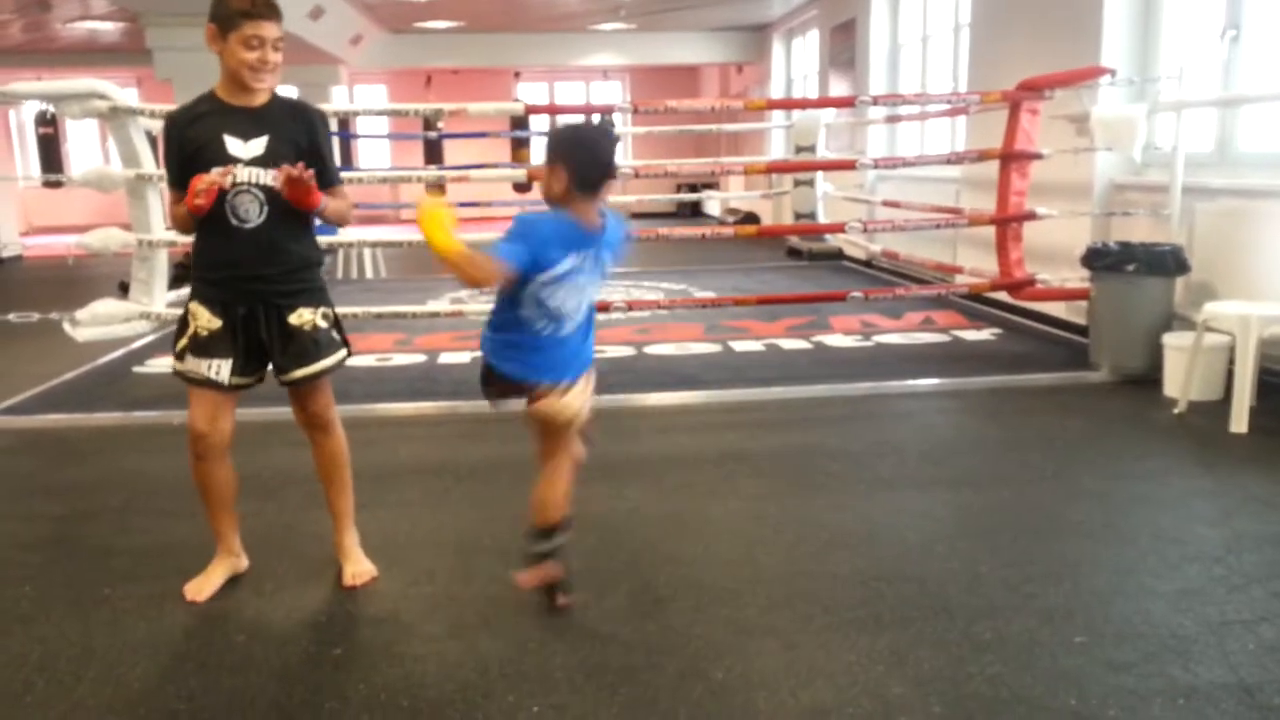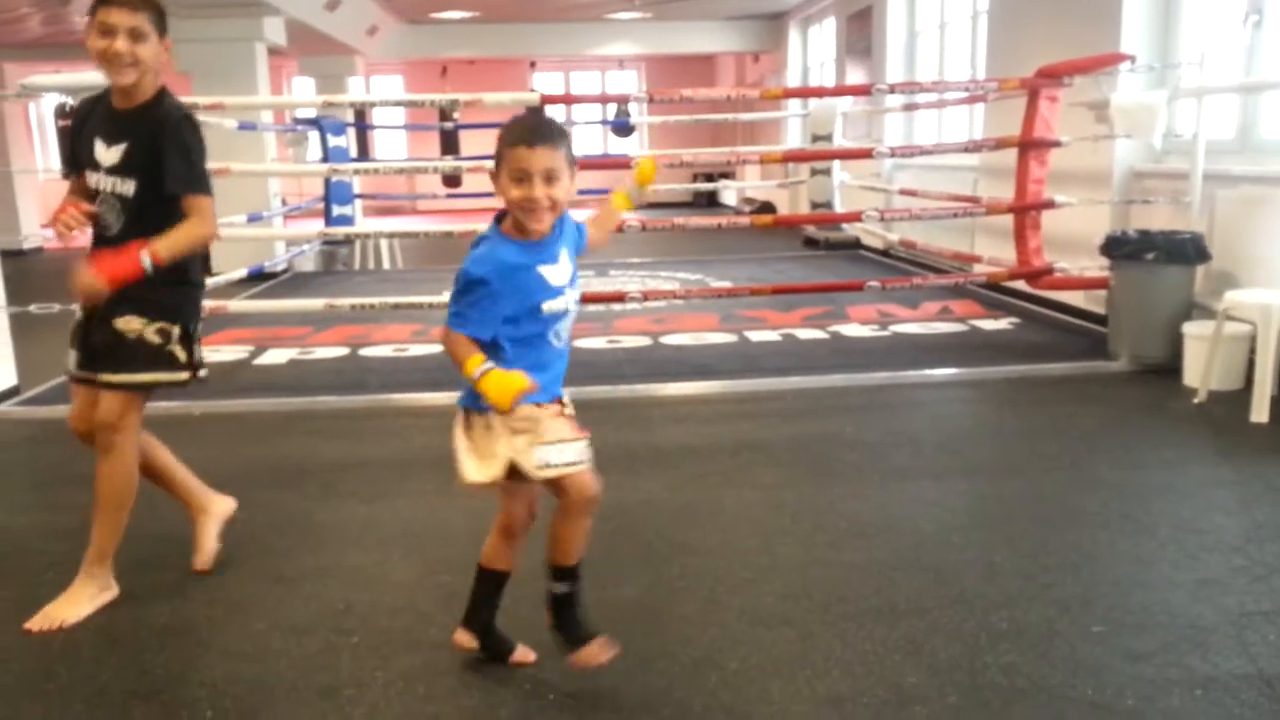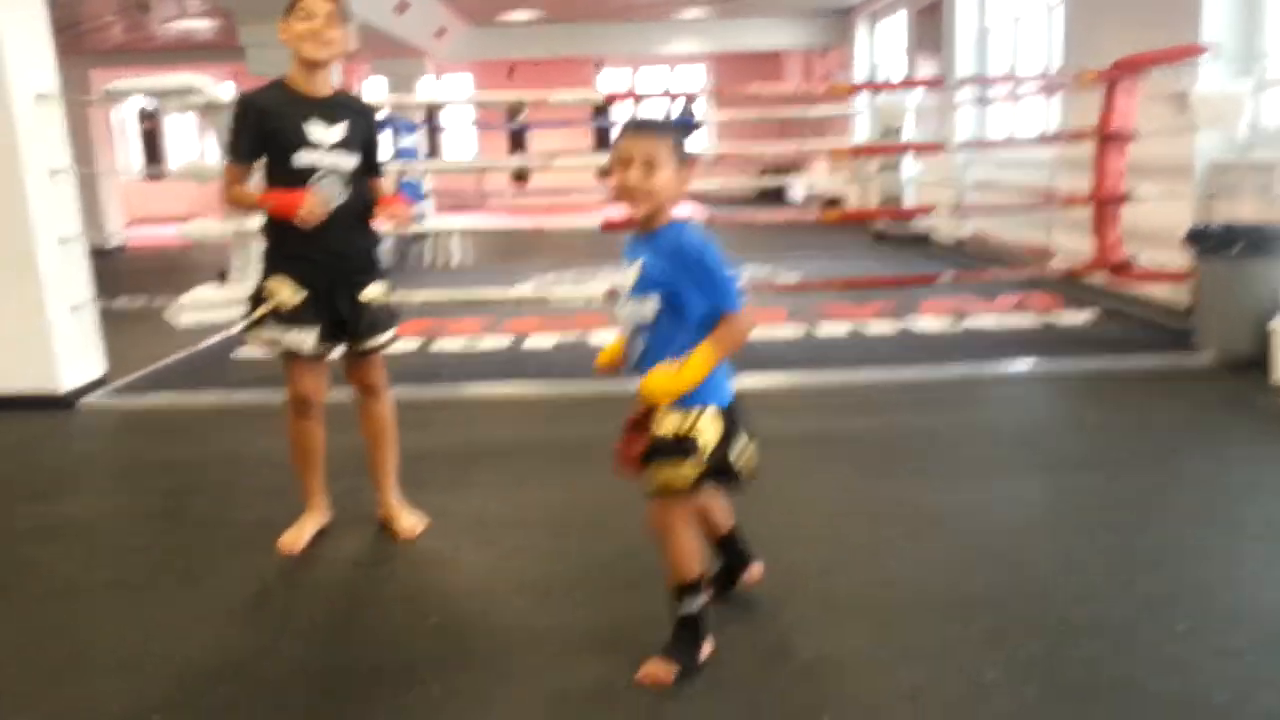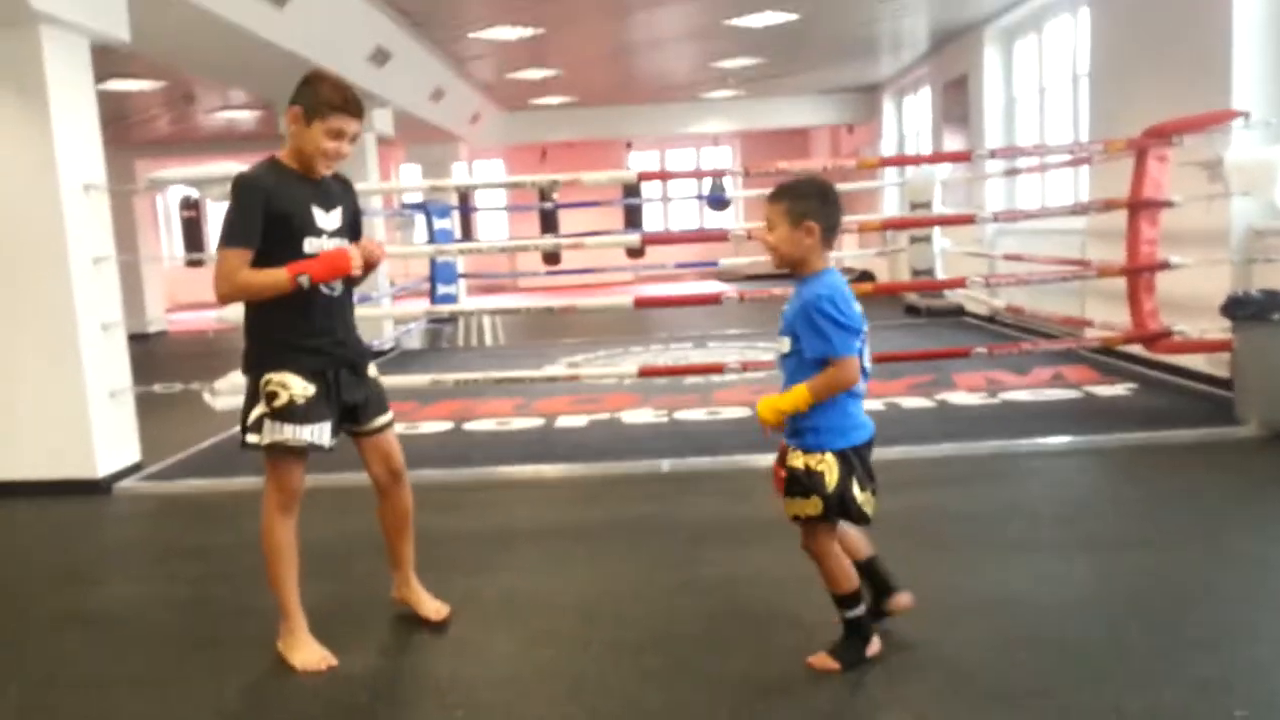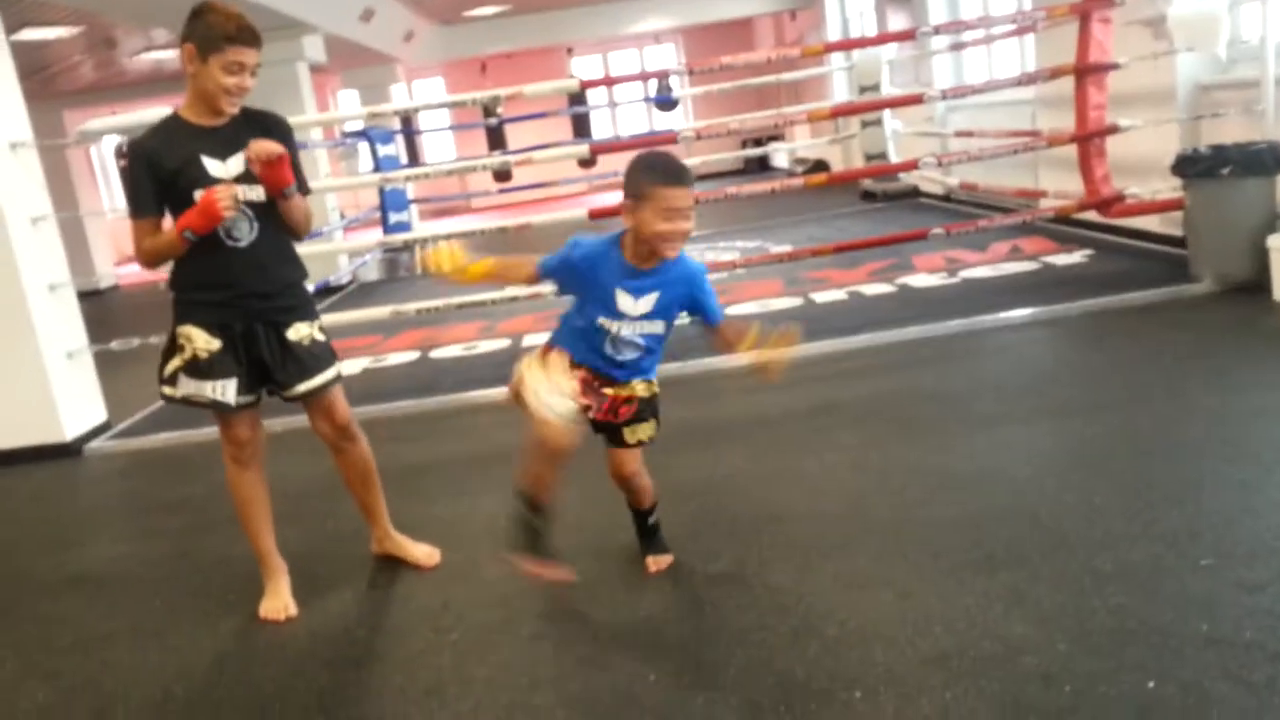
dt=1s
person 1, frame 1
left shoulder: (304, 120)
right shoulder: (186, 124)
left elbow: (341, 211)
right elbow: (178, 219)
left wrist: (310, 198)
right wrist: (195, 203)
left hip: (294, 290)
right hip: (218, 296)
left knee: (318, 414)
right knee: (207, 430)
left ankle: (347, 539)
right ankle: (228, 550)
person 1, frame 2
left shoulder: (174, 123)
right shoulder: (86, 115)
left elbow: (201, 223)
left wrist: (127, 263)
right wrist: (68, 212)
left hip: (157, 293)
right hip: (106, 292)
left knee: (115, 423)
right knee: (88, 422)
left ankle: (96, 576)
right ankle: (206, 501)
person 1, frame 3
left shoulder: (360, 113)
right shoulder: (261, 105)
right elbow: (232, 189)
left wrist: (391, 204)
right wrist: (280, 201)
left hip: (357, 266)
right hip: (295, 268)
left knee: (372, 384)
right knee: (305, 393)
left ankle: (390, 498)
right ankle: (315, 506)
person 1, frame 4
left shoulder: (341, 190)
right shoulder: (257, 187)
right elbow: (228, 284)
left wrist: (363, 261)
right wrist: (311, 269)
left hip: (345, 352)
right hip: (286, 362)
left knee: (390, 468)
right knee: (285, 488)
left ankle: (406, 581)
right ankle: (292, 628)
person 1, frame 5
left shoulder: (269, 129)
right shoulder: (152, 149)
left elbow: (301, 226)
right elbow: (147, 252)
left wrist: (279, 180)
right wrist: (194, 222)
left hip: (285, 307)
right hip: (213, 320)
left knee: (338, 424)
right knee: (241, 442)
left ankle: (385, 533)
right ankle: (273, 571)
person 2, frame 1
left shoulder: (539, 232)
right shoulder: (612, 229)
left elbow: (481, 275)
left wrist: (440, 238)
left hip: (504, 365)
right hip: (565, 370)
right knee: (559, 458)
right ankle: (545, 560)
person 2, frame 2
left shoulder: (558, 225)
right shoulder: (489, 266)
left elbow: (587, 238)
right elbow: (456, 337)
left wrist: (630, 193)
right wrist: (485, 377)
left hip: (541, 400)
right hip: (508, 406)
left knee: (516, 513)
right knee: (582, 493)
left ankle: (478, 625)
right ankle: (565, 611)
person 2, frame 3
left shoulder: (689, 247)
right shoulder: (637, 243)
left elbow: (736, 321)
left wrist: (682, 374)
right wrist: (619, 349)
left hip: (693, 402)
right hip: (662, 401)
left knee: (671, 511)
right knee: (691, 494)
left ankle: (691, 635)
right ankle: (739, 563)
person 2, frame 4
left shoulder: (817, 300)
right shoulder: (819, 289)
left elbow: (845, 373)
left wrist: (781, 405)
right wrist: (788, 407)
left hip: (826, 442)
right hip: (819, 437)
left knee: (817, 538)
right knee: (829, 525)
left ankle: (860, 636)
right ankle: (884, 593)
person 2, frame 5
left shoulder: (687, 276)
right shoulder: (588, 253)
left elbow: (724, 333)
right elbow: (527, 271)
left wrist: (762, 343)
right wrist: (468, 267)
left hip: (629, 381)
right hip: (572, 361)
left knee: (628, 470)
right knee: (555, 440)
left ankle: (649, 535)
right ankle: (532, 528)
